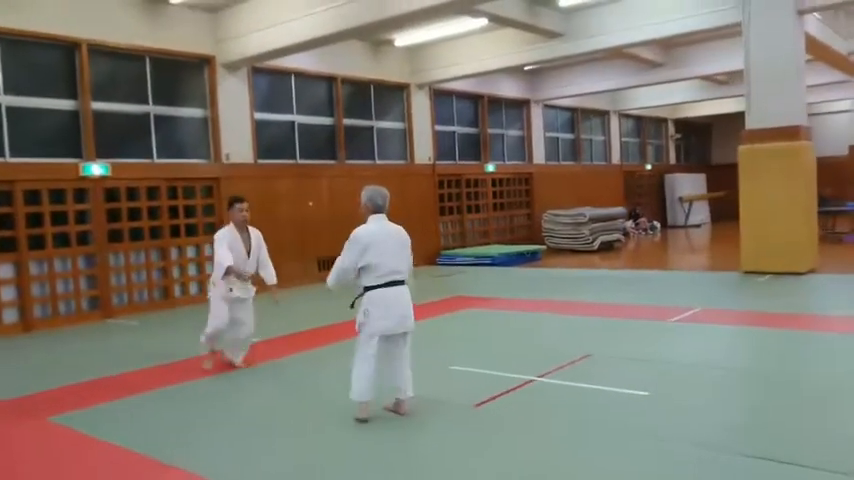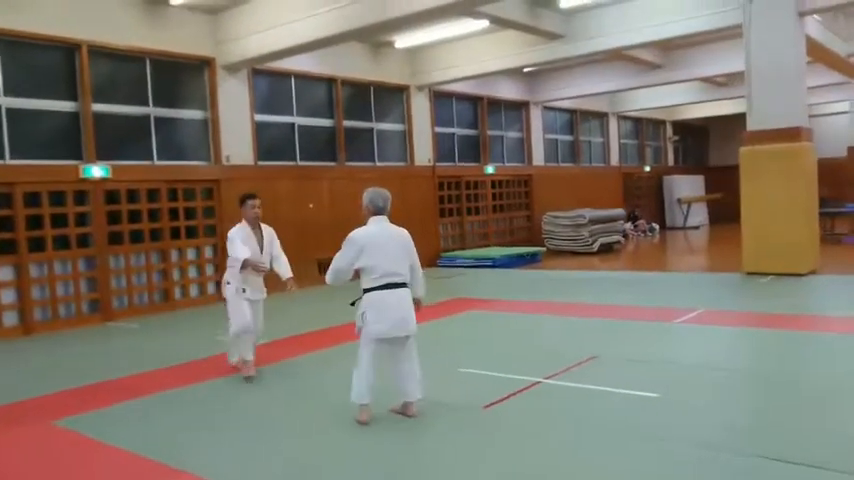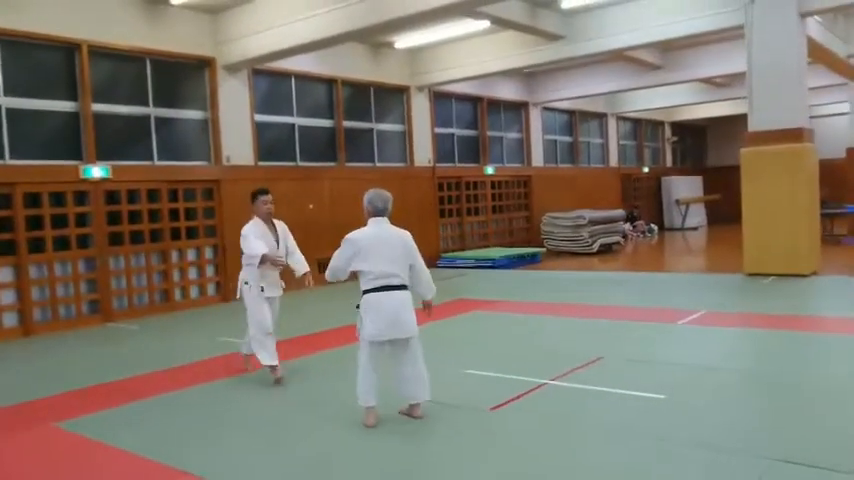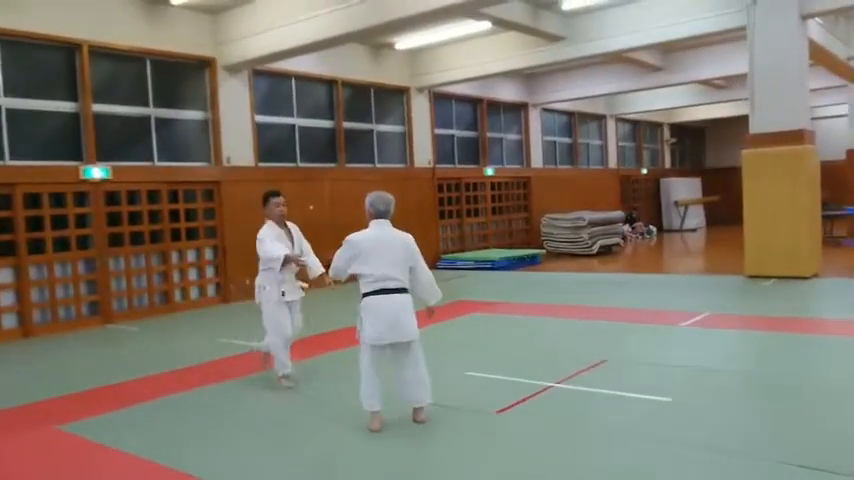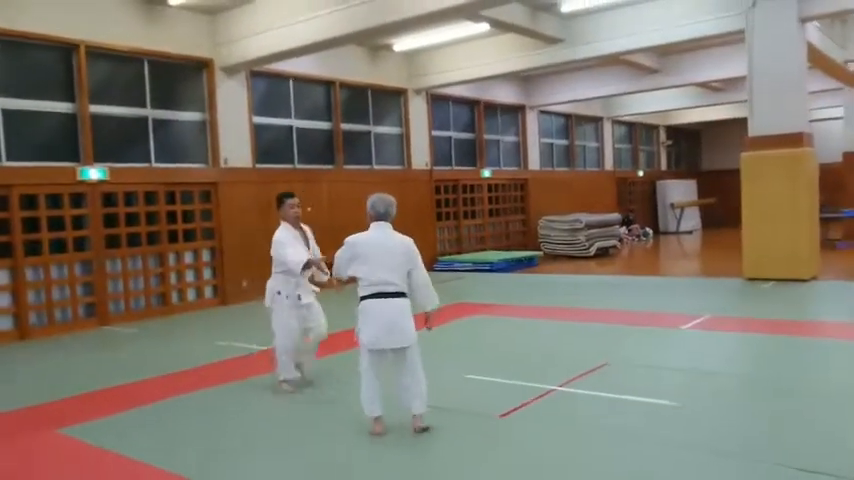
dt=0.1s
person 1, frame 1
left shoulder: (362, 233)
right shoulder: (400, 232)
left elbow: (345, 266)
left wrist: (333, 283)
left hip: (376, 300)
right hip: (401, 297)
left knee: (365, 354)
right knee: (399, 353)
left ankle: (363, 406)
right ankle: (401, 401)
person 1, frame 2
left shoulder: (358, 236)
right shoulder: (402, 234)
left elbow: (338, 270)
right elbow: (415, 268)
left wrist: (332, 279)
right wrist: (417, 294)
left hip: (375, 302)
right hip: (401, 299)
left knee: (366, 357)
right knee: (405, 355)
left ankle: (363, 408)
right ankle: (409, 404)
person 1, frame 3
left shoulder: (356, 238)
right shoulder: (404, 236)
left elbow: (336, 269)
right elbow: (419, 270)
left wrist: (333, 275)
right wrist: (427, 296)
left hip: (373, 304)
right hip: (401, 301)
left knee: (367, 360)
right knee: (409, 357)
left ankle: (370, 412)
right ankle: (415, 405)
person 1, frame 4
left shoulder: (355, 240)
right shoulder: (405, 239)
left elbow: (336, 271)
right elbow: (421, 274)
left wrist: (357, 269)
right wrist: (431, 301)
left hip: (372, 307)
right hip: (400, 305)
left knee: (369, 365)
right knee: (411, 360)
left ankle: (374, 416)
right ankle: (419, 410)
person 1, frame 5
left shoulder: (354, 242)
right shoulder: (406, 243)
left elbow: (339, 270)
right elbow: (419, 279)
right wrist: (429, 307)
left hip: (371, 311)
right hip: (399, 310)
left knee: (370, 369)
right knee: (410, 367)
left ankle: (376, 420)
right ankle: (417, 418)
person 2, frame 1
left shoulder: (256, 235)
right shoulder: (222, 236)
left elbow: (264, 261)
right elbow: (222, 257)
left wrist: (272, 284)
right wrist: (235, 273)
left hip: (244, 287)
right hip: (223, 286)
left knee: (245, 328)
right knee: (219, 324)
left ankle: (233, 357)
right ankle: (211, 349)
person 2, frame 2
left shoulder: (268, 231)
right shoulder: (235, 233)
left elbow: (278, 256)
right elbow: (238, 254)
left wrist: (288, 277)
right wrist: (251, 263)
left hip: (256, 286)
right hip: (236, 285)
left knee: (255, 327)
right knee: (242, 323)
left ankle: (236, 358)
right ankle: (245, 361)
person 2, frame 3
left shoulder: (281, 227)
right shoulder: (249, 230)
left elbow: (293, 251)
right elbow: (255, 250)
left wrist: (305, 272)
right wrist: (269, 258)
left hip: (272, 283)
right hip: (253, 284)
left knee: (267, 325)
right knee: (263, 326)
left ankle: (247, 352)
right ankle: (272, 366)
person 2, frame 4
left shoulder: (293, 229)
right shoulder: (266, 234)
left elbow: (306, 252)
right elbow: (274, 254)
left wrist: (321, 273)
right wrist: (290, 259)
left hip: (290, 286)
right hip: (271, 289)
left knee: (292, 330)
right knee: (281, 332)
left ankle: (266, 349)
right ankle: (284, 372)
person 2, frame 5
left shoulder: (305, 230)
right shoulder: (281, 236)
left elbow: (314, 255)
right elbow: (293, 258)
left wrist: (325, 276)
right wrist: (312, 263)
left hip: (303, 290)
right hip: (283, 292)
left knee: (318, 330)
right knee: (288, 337)
left ankle: (300, 364)
right ankle: (285, 376)
